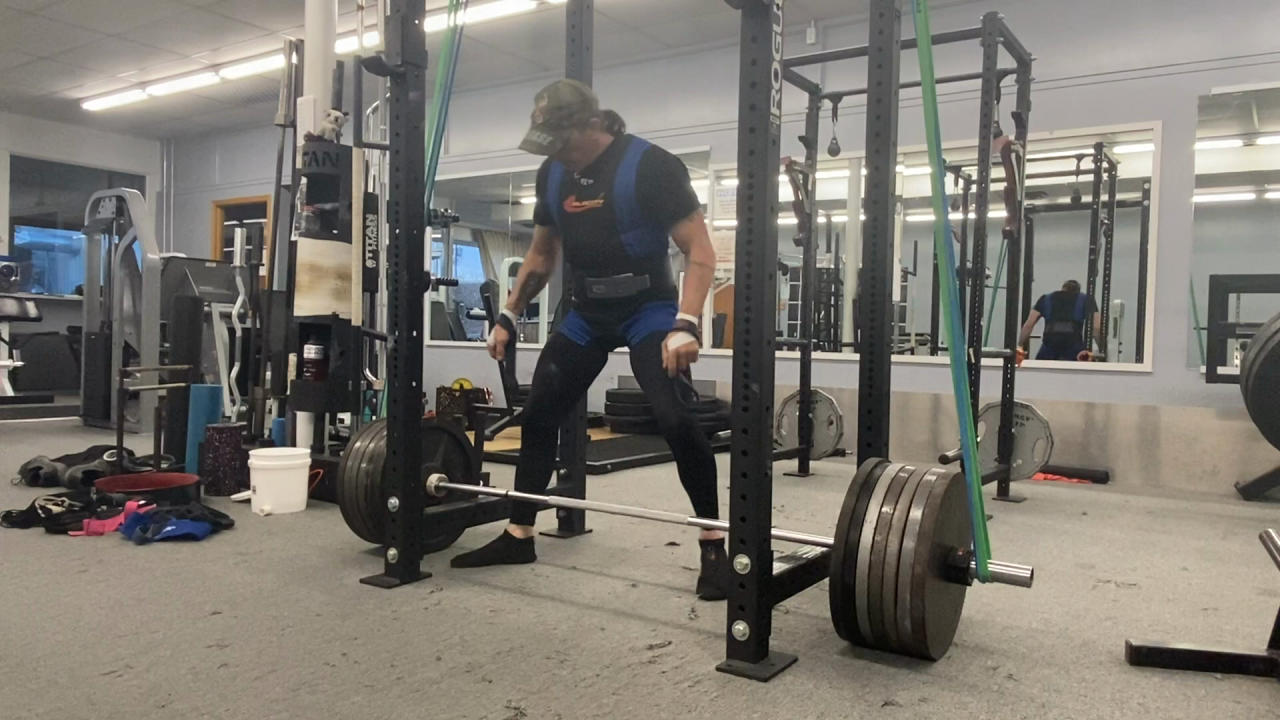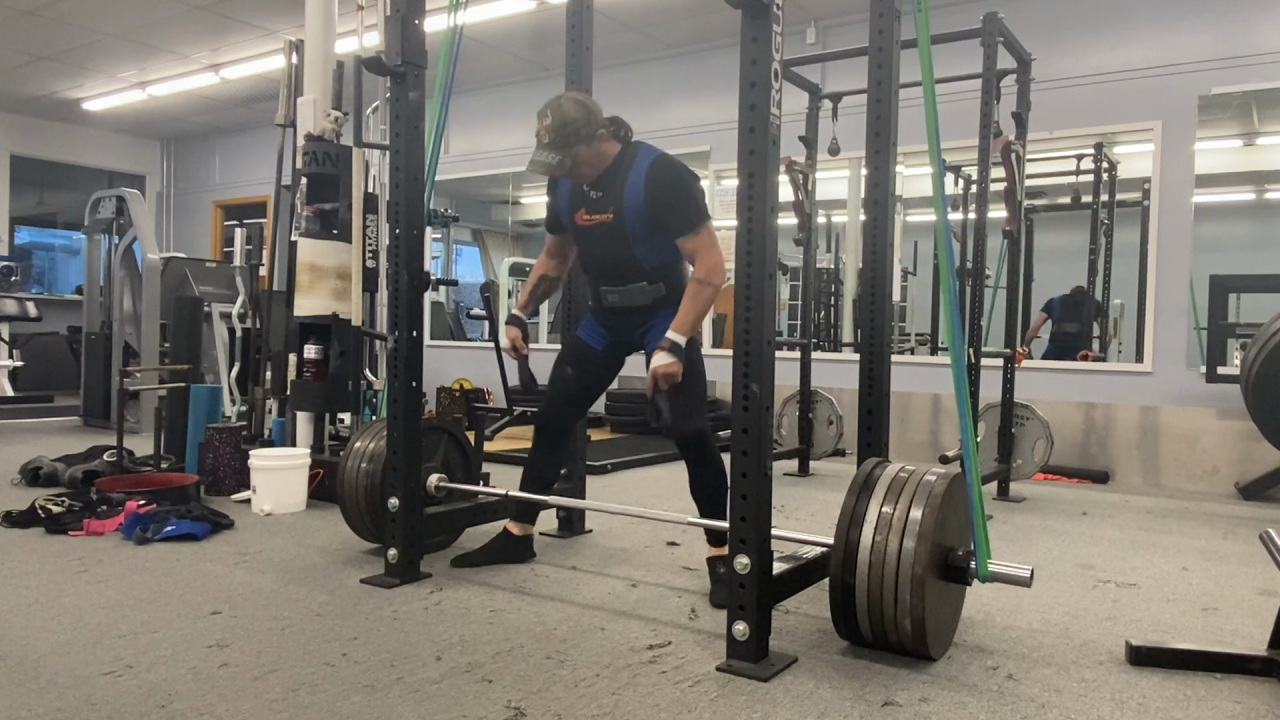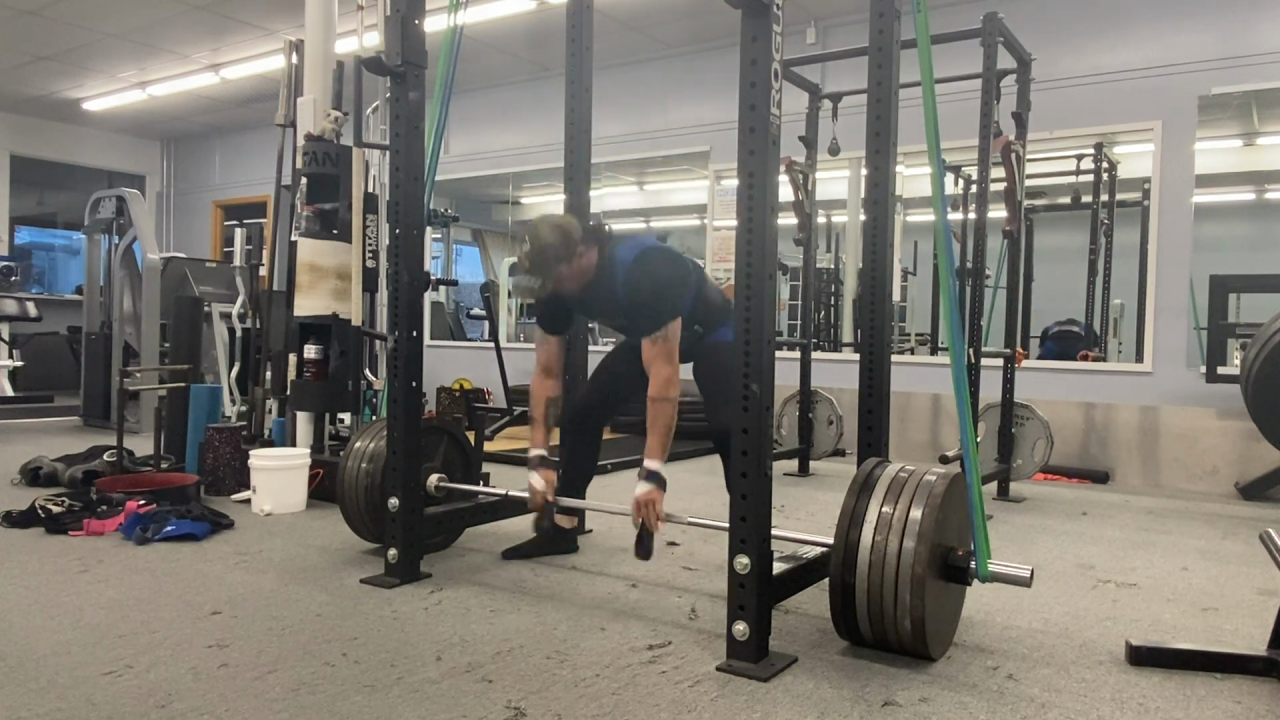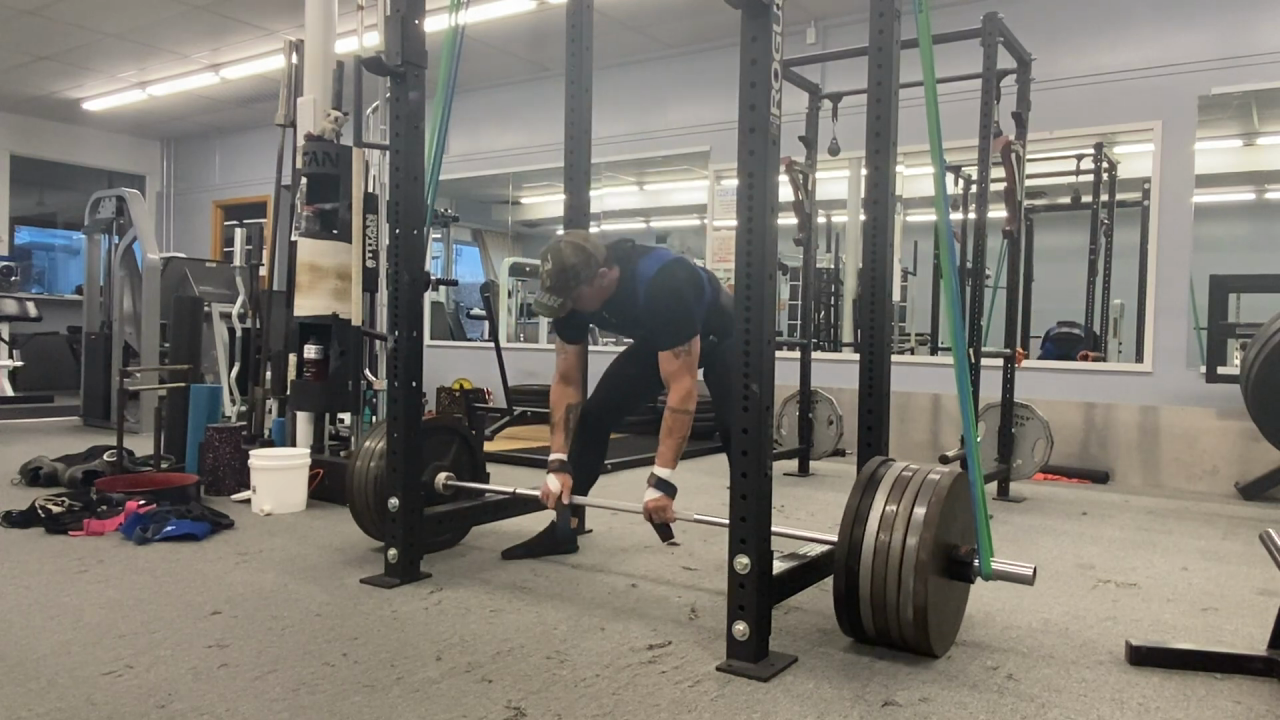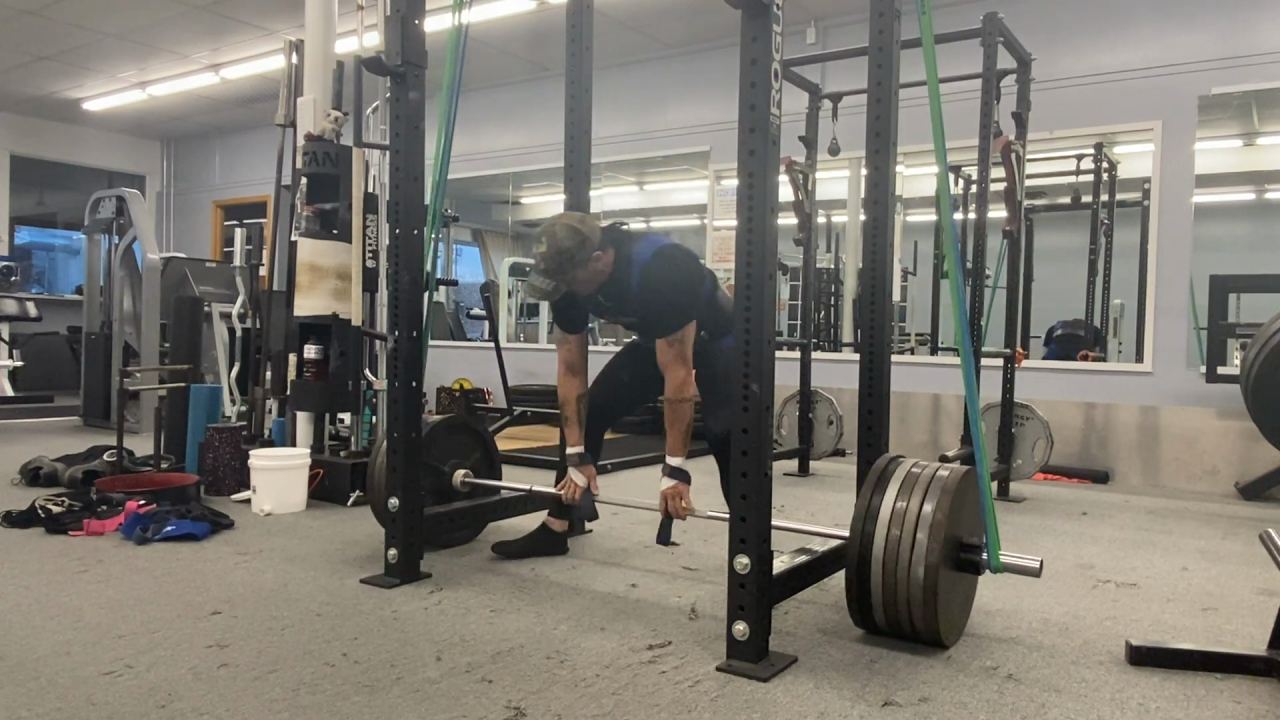
dt=0.5s
person 1, frame 1
left shoulder: (650, 166)
right shoulder: (553, 176)
left elbow: (700, 251)
right elbow: (541, 254)
left wrist: (687, 323)
right wrist: (508, 318)
left hip: (648, 311)
right hip: (586, 313)
left knee: (676, 421)
right knee: (538, 417)
left ankle: (714, 543)
right ankle: (518, 535)
person 1, frame 2
left shoulder: (661, 175)
right shoulder: (564, 184)
left elbow: (709, 265)
right elbow: (555, 257)
left wrist: (673, 343)
right wrist: (518, 315)
left hip: (662, 315)
right hip: (605, 317)
left knee: (689, 431)
right knee: (552, 419)
left ankle: (722, 556)
right ankle: (518, 534)
person 1, frame 3
left shoulder: (645, 271)
right shoulder: (554, 283)
left elbow: (663, 376)
right elbow: (547, 373)
left wrist: (652, 474)
right wrist: (540, 458)
left hip: (708, 330)
right hip: (645, 333)
left knee: (725, 428)
right knee: (584, 411)
right ankle: (562, 527)
person 1, frame 4
left shoulder: (664, 283)
right shoulder: (571, 294)
left elbow: (682, 387)
right elbow: (567, 381)
left wrist: (662, 481)
right wrist: (558, 464)
left hip: (719, 336)
right hip: (656, 341)
right knee: (595, 413)
right ankle: (565, 527)
person 1, frame 5
left shoulder: (659, 270)
right shoulder: (569, 283)
left elbow: (680, 375)
right elbow: (571, 371)
left wrist: (675, 470)
right wrist: (577, 458)
left hip: (715, 339)
right hip: (654, 339)
left knee: (724, 432)
right knee: (587, 415)
right ankle: (554, 530)
